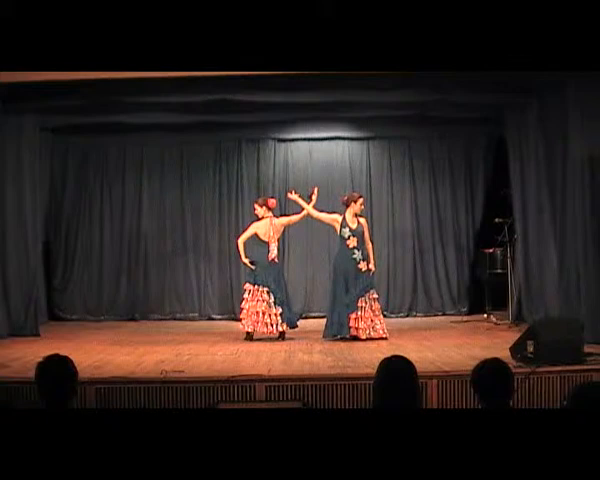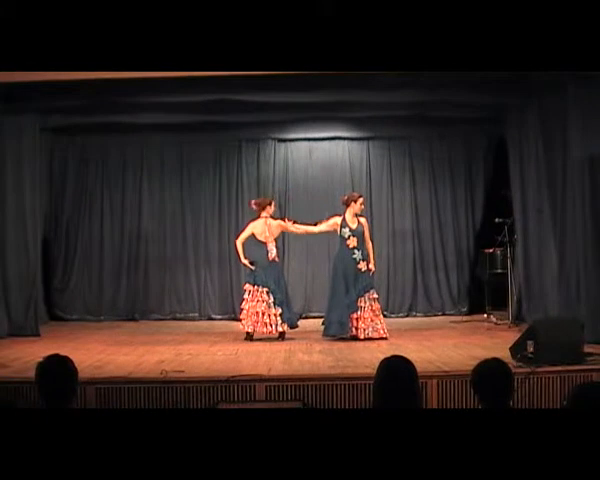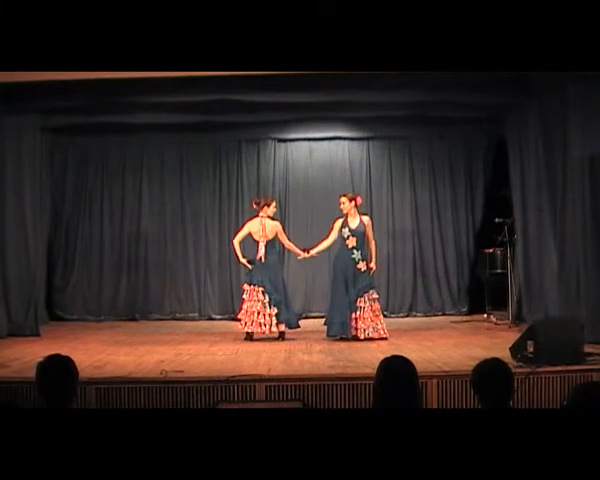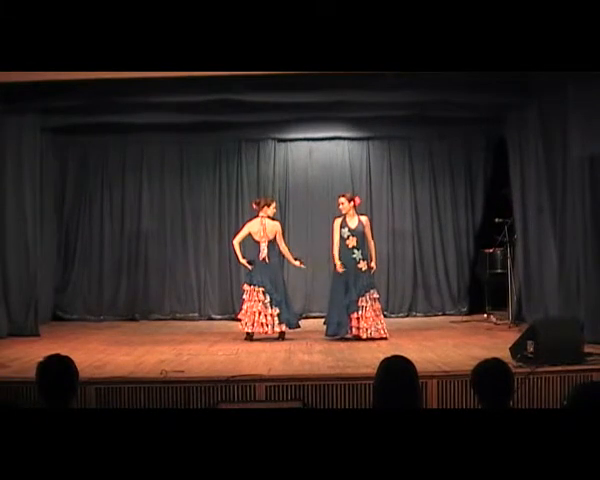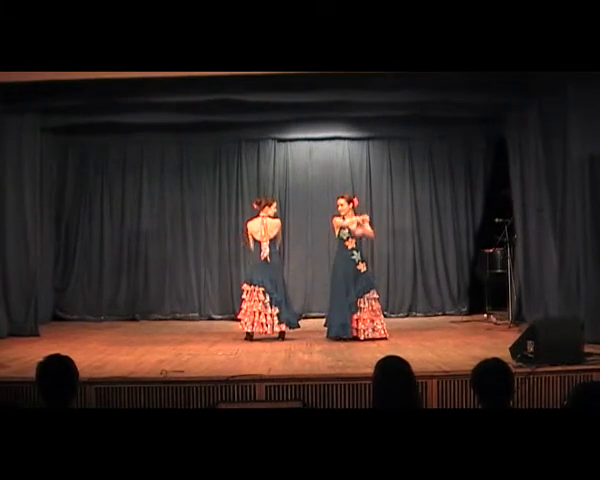
dt=0.7s
person 1, frame 1
left shoulder: (362, 221)
right shoulder: (337, 219)
left elbow: (368, 243)
right elbow: (315, 213)
left wrist: (371, 262)
right wrist: (297, 199)
left hip: (361, 264)
right hip: (344, 263)
left knee: (363, 296)
right knee: (345, 296)
left ankle: (363, 331)
right ankle: (345, 330)
person 1, frame 2
left shoulder: (363, 221)
right shoulder: (338, 221)
left elbow: (368, 242)
right elbow: (316, 229)
left wrist: (371, 262)
right wrist: (293, 226)
left hip: (361, 264)
right hip: (344, 263)
left knee: (363, 296)
right knee: (344, 296)
left ankle: (364, 331)
right ankle: (345, 330)
person 1, frame 3
left shoulder: (365, 220)
right shoulder: (340, 222)
left elbow: (371, 241)
right elbow: (329, 240)
left wrist: (373, 260)
right wrist: (311, 252)
left hip: (360, 264)
right hip: (343, 263)
left knee: (363, 296)
right knee: (344, 296)
left ankle: (364, 330)
right ankle: (345, 331)
person 1, frame 4
left shoulder: (364, 220)
right shoulder: (338, 221)
left elbow: (370, 241)
right elbow: (336, 243)
left wrist: (373, 260)
right wrist: (337, 261)
left hip: (361, 263)
right hip: (345, 263)
left knee: (364, 295)
right knee: (344, 295)
left ankle: (365, 331)
right ankle: (345, 331)
person 1, frame 5
left shoulder: (362, 220)
right shoulder: (337, 220)
left elbow: (371, 234)
right elbow: (346, 223)
left wrist: (363, 229)
right wrist: (360, 219)
left hip: (359, 262)
right hip: (343, 263)
left knee: (364, 296)
right knee: (344, 296)
left ankle: (364, 331)
right ankle: (344, 331)
person 2, frame 1
left shoulder: (257, 225)
right shoulder: (281, 222)
left elbow: (240, 240)
right elbow: (301, 215)
left wrist: (243, 258)
right wrist: (312, 202)
left hip: (258, 267)
right hip: (274, 266)
left knee: (253, 299)
right knee: (277, 297)
left ankle: (250, 332)
right ankle: (281, 331)
person 2, frame 2
left shoulder: (253, 225)
right shoulder: (277, 224)
left elbow: (239, 241)
left wrist: (243, 259)
left hip: (258, 266)
right hip: (273, 266)
left knee: (253, 297)
right knee: (277, 296)
left ankle: (250, 332)
right ankle: (281, 331)
person 2, frame 3
left shoulder: (251, 224)
right shoulder: (275, 225)
left elbow: (235, 240)
right elbow: (287, 244)
left wrist: (241, 258)
right wrist: (301, 253)
left hip: (257, 265)
right hip: (272, 264)
left knee: (254, 297)
right knee: (276, 295)
left ankle: (250, 332)
right ankle: (281, 331)
person 2, frame 4
left shoulder: (251, 225)
right shoulder: (276, 225)
left elbow: (235, 241)
right elbow: (282, 247)
left wrist: (241, 259)
right wrist: (293, 261)
left hip: (257, 265)
right hip: (273, 264)
left knee: (254, 296)
right knee: (277, 295)
left ankle: (250, 332)
right ankle: (281, 332)
person 2, frame 5
left shoulder: (251, 224)
right shoulder: (277, 223)
left elbow: (251, 245)
left hip: (257, 264)
right hip: (273, 263)
left knee: (254, 298)
right knee: (277, 295)
left ankle: (250, 332)
right ankle: (281, 331)
